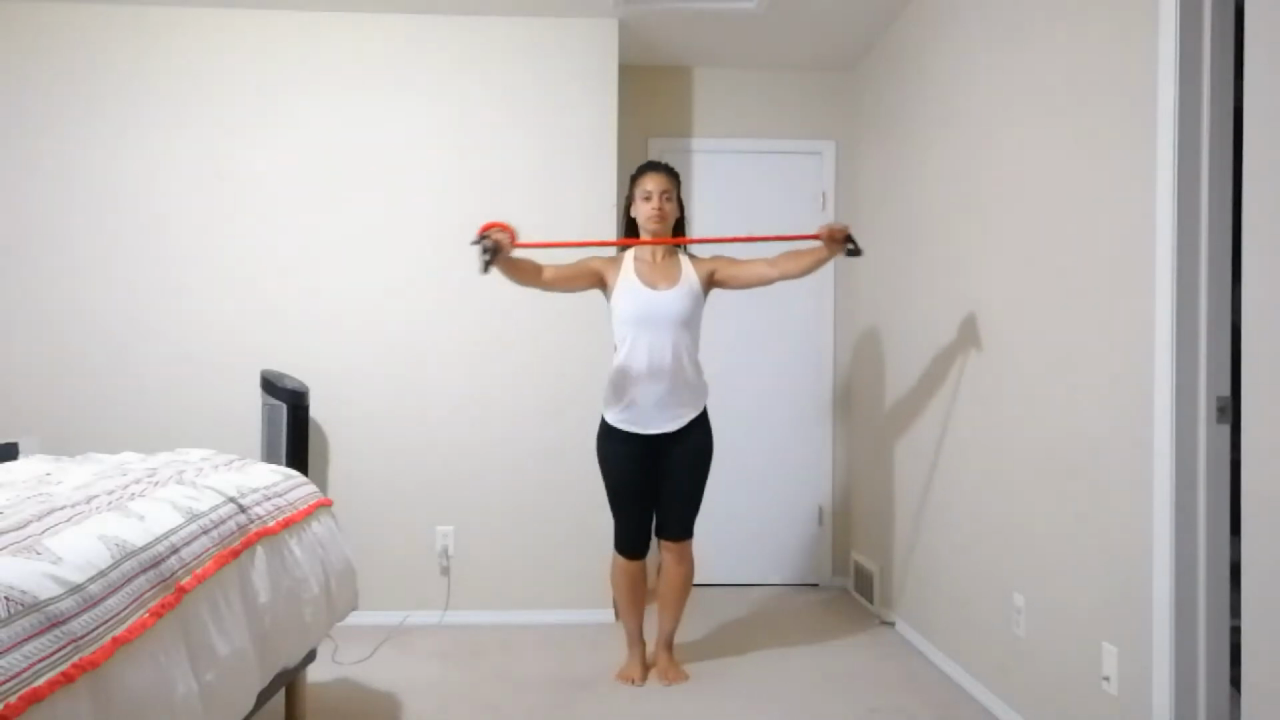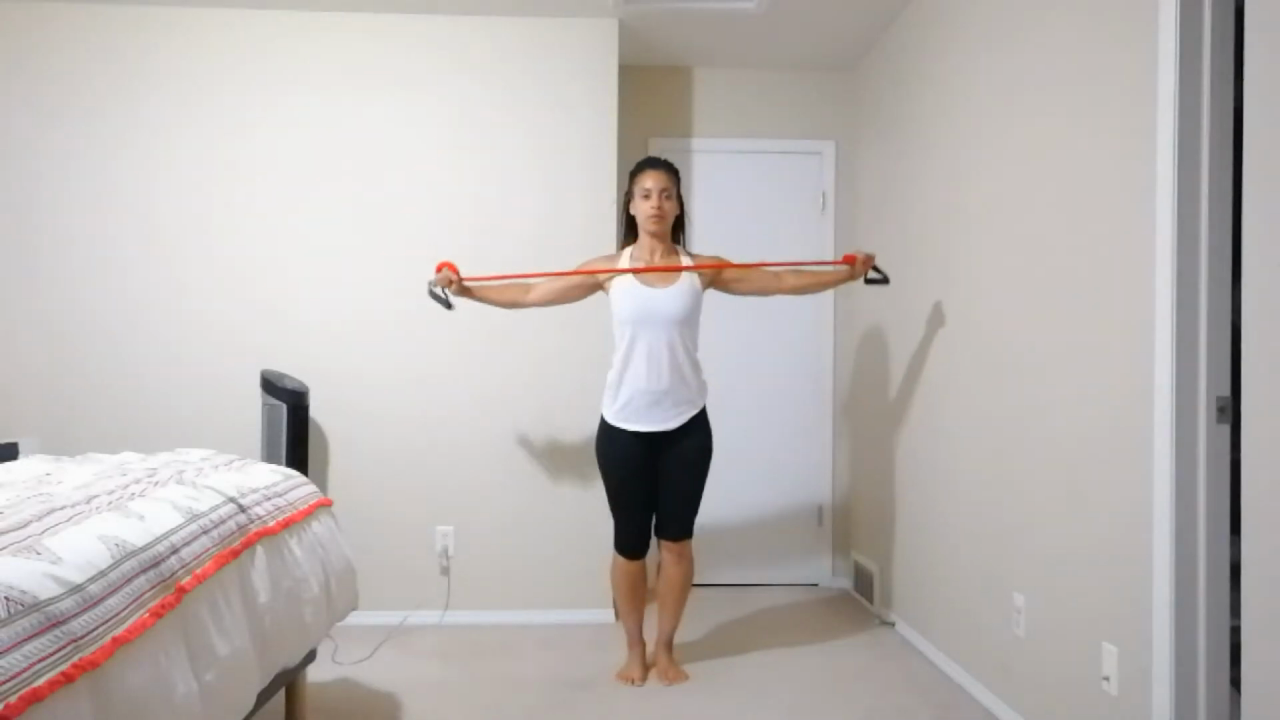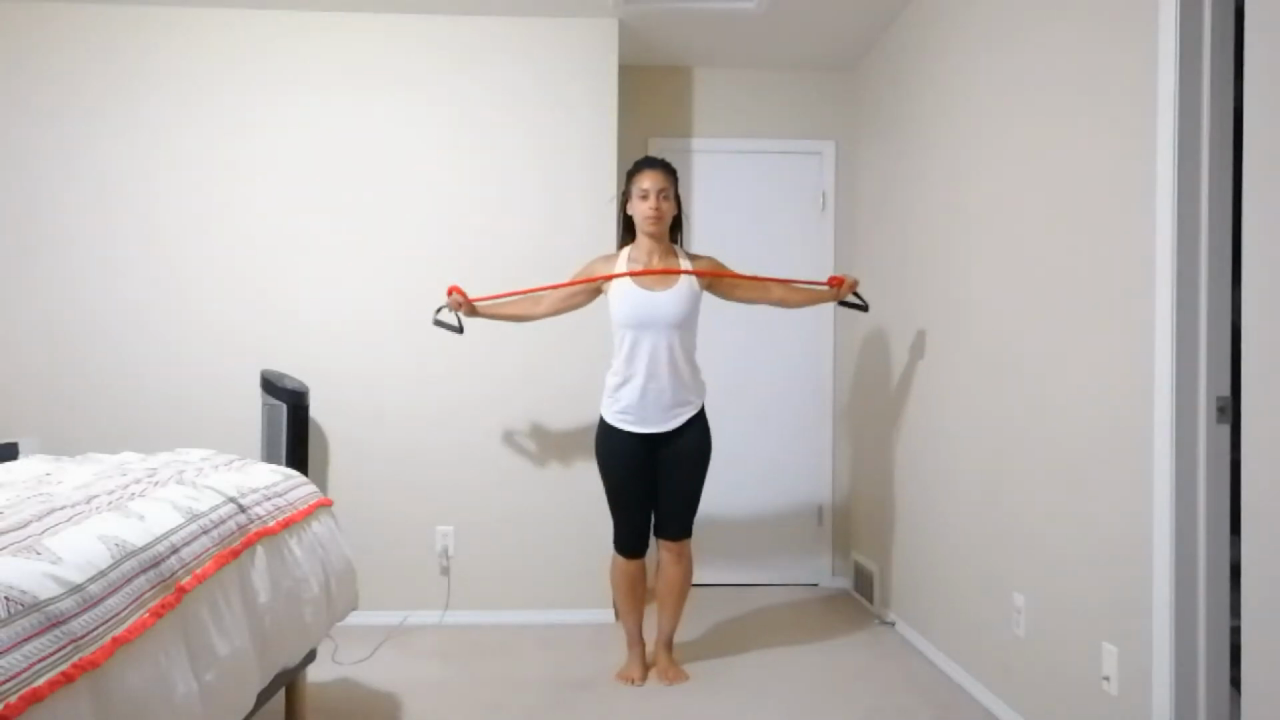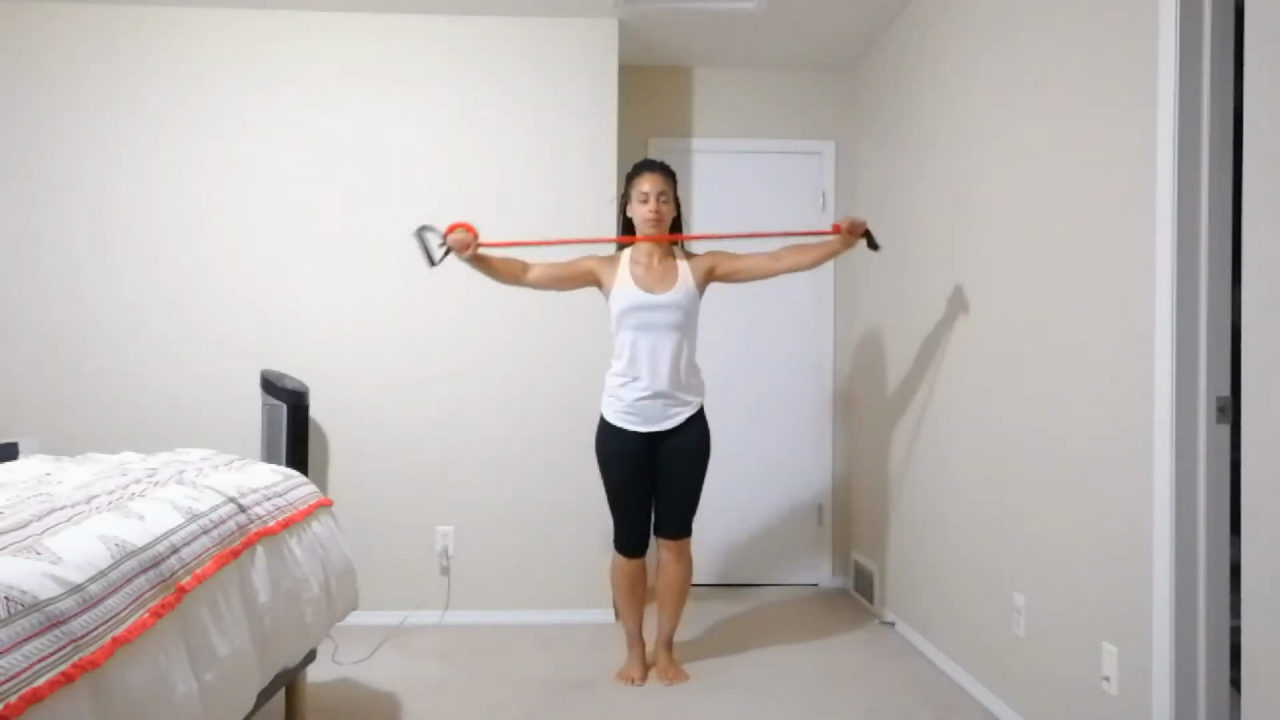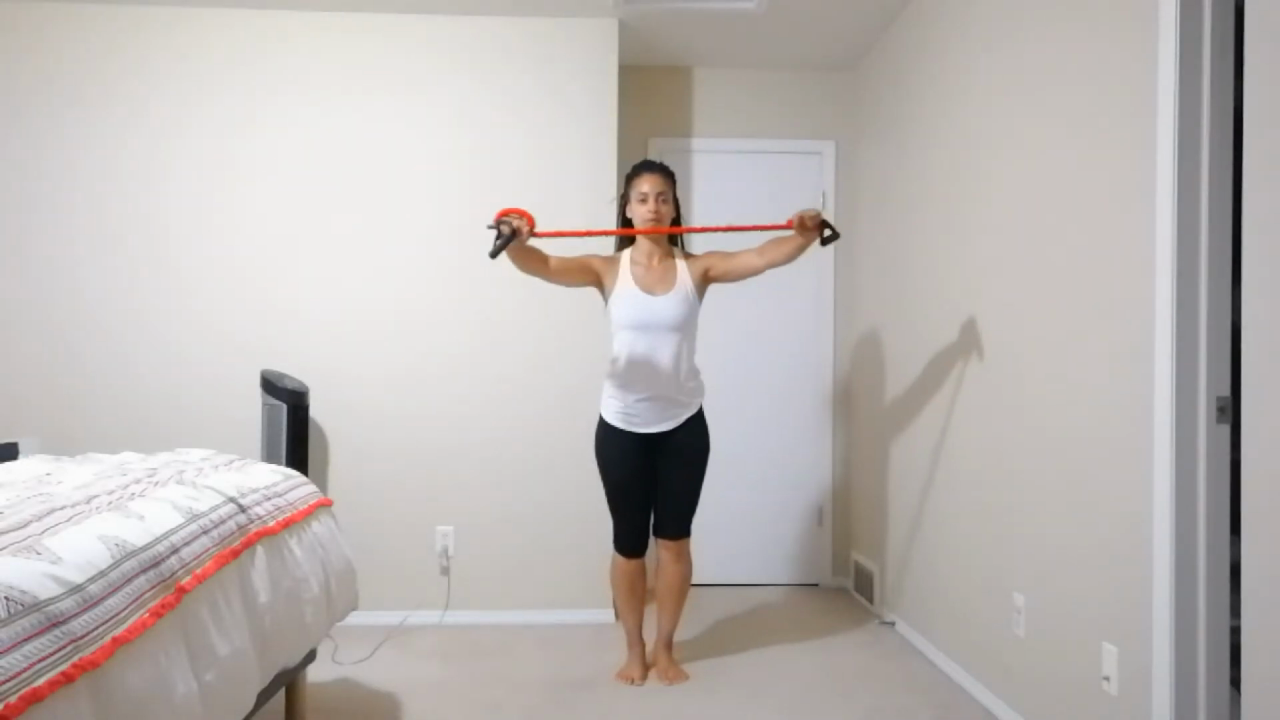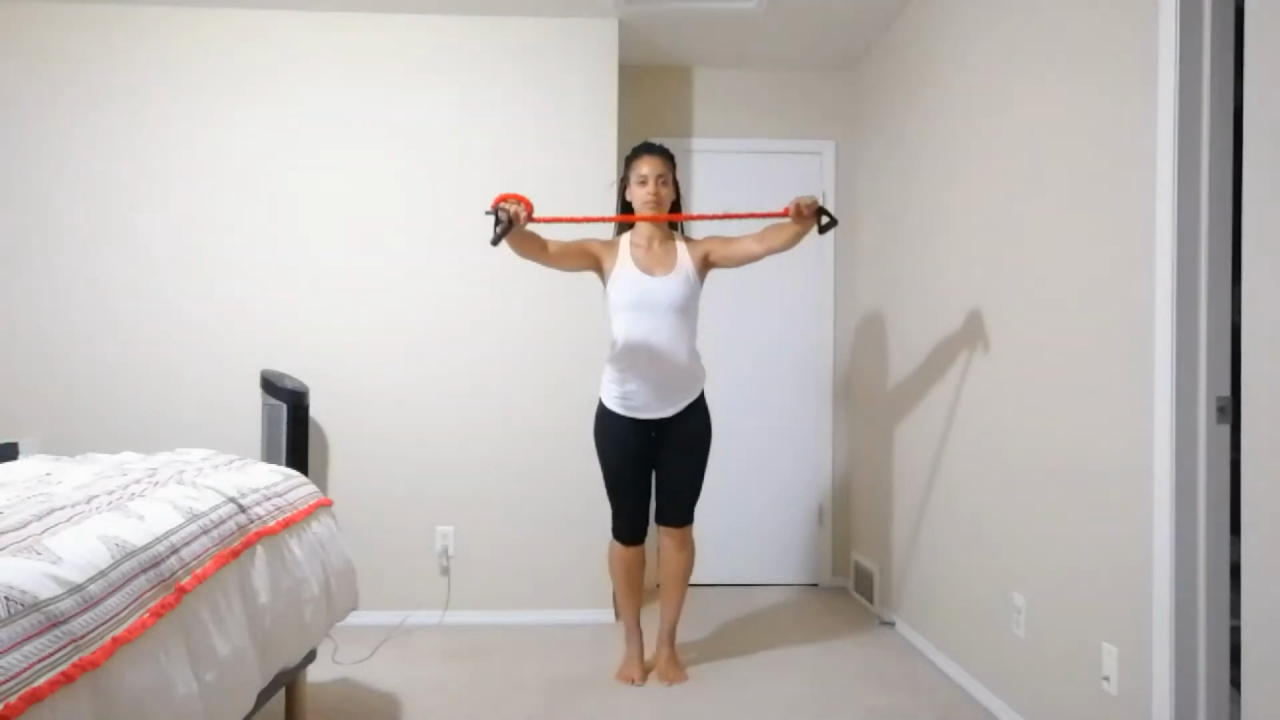
dt=0.4s
person 1, frame 1
left shoulder: (702, 269)
right shoulder: (609, 269)
left elbow: (777, 268)
right elbow: (539, 276)
left wrist: (827, 248)
right wrist: (501, 255)
left hip: (686, 427)
right hip: (624, 428)
left knee: (677, 541)
right knee: (630, 544)
left ankle: (665, 647)
right ankle: (634, 648)
person 1, frame 2
left shoulder: (702, 268)
right shoulder: (608, 269)
left elbow: (780, 282)
right elbow: (532, 294)
left wrist: (843, 276)
right wrist: (467, 291)
left hip: (686, 426)
right hip: (623, 426)
left knee: (676, 541)
right knee: (630, 544)
left ankle: (665, 649)
right ankle: (634, 650)
person 1, frame 3
left shoulder: (699, 269)
right shoulder: (606, 270)
left elbow: (770, 292)
right elbow: (538, 305)
left wrist: (832, 294)
right wrist: (473, 307)
left hip: (684, 427)
right hip: (623, 428)
left knee: (675, 541)
right knee: (629, 544)
left ankle: (665, 648)
right ankle: (634, 649)
person 1, frame 4
left shoulder: (700, 267)
right shoulder: (606, 268)
left elbow: (780, 261)
right elbow: (527, 274)
left wrist: (841, 243)
right wrist: (473, 256)
left hip: (683, 425)
right hip: (623, 426)
left knee: (675, 540)
right knee: (629, 543)
left ankle: (665, 648)
right ankle: (633, 650)
person 1, frame 5
left shoulder: (698, 268)
right shoulder: (606, 268)
left elbow: (764, 257)
right elbow: (541, 266)
left wrist: (804, 236)
right wrist: (516, 243)
left hip: (683, 425)
right hip: (622, 426)
left knee: (674, 540)
right knee: (628, 542)
left ankle: (664, 647)
right ankle: (634, 648)
person 1, frame 6
left shoulder: (698, 253)
right shoulder: (606, 253)
left elbow: (764, 243)
right elbow: (540, 251)
left wrist: (802, 222)
right wrist: (514, 230)
left hip: (685, 411)
right hip: (621, 412)
left knee: (676, 526)
right knee: (628, 530)
left ankle: (667, 645)
right ankle: (633, 646)
